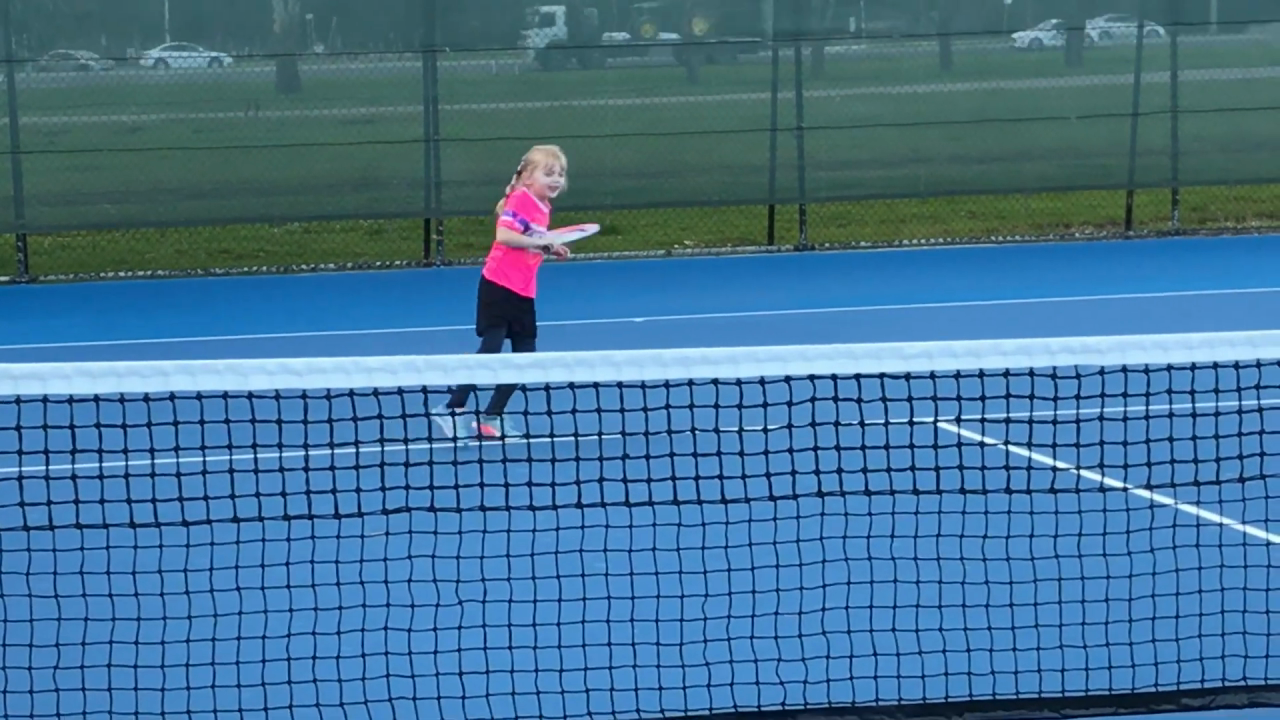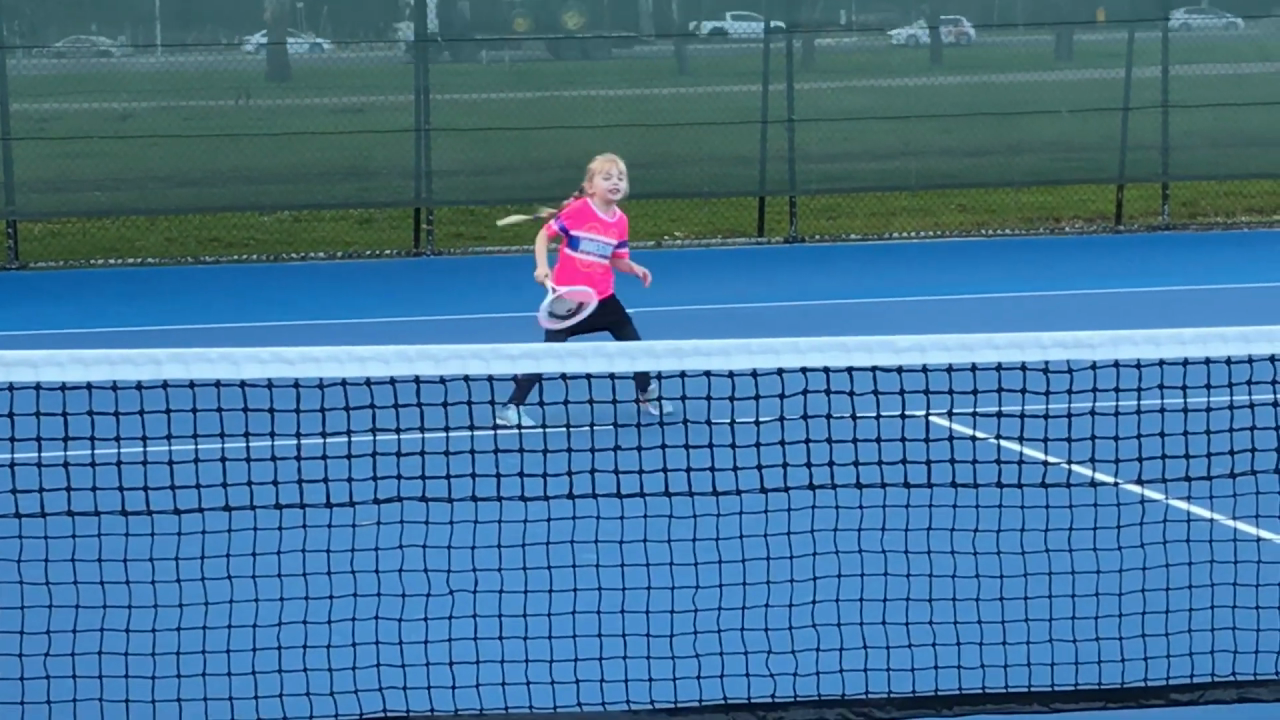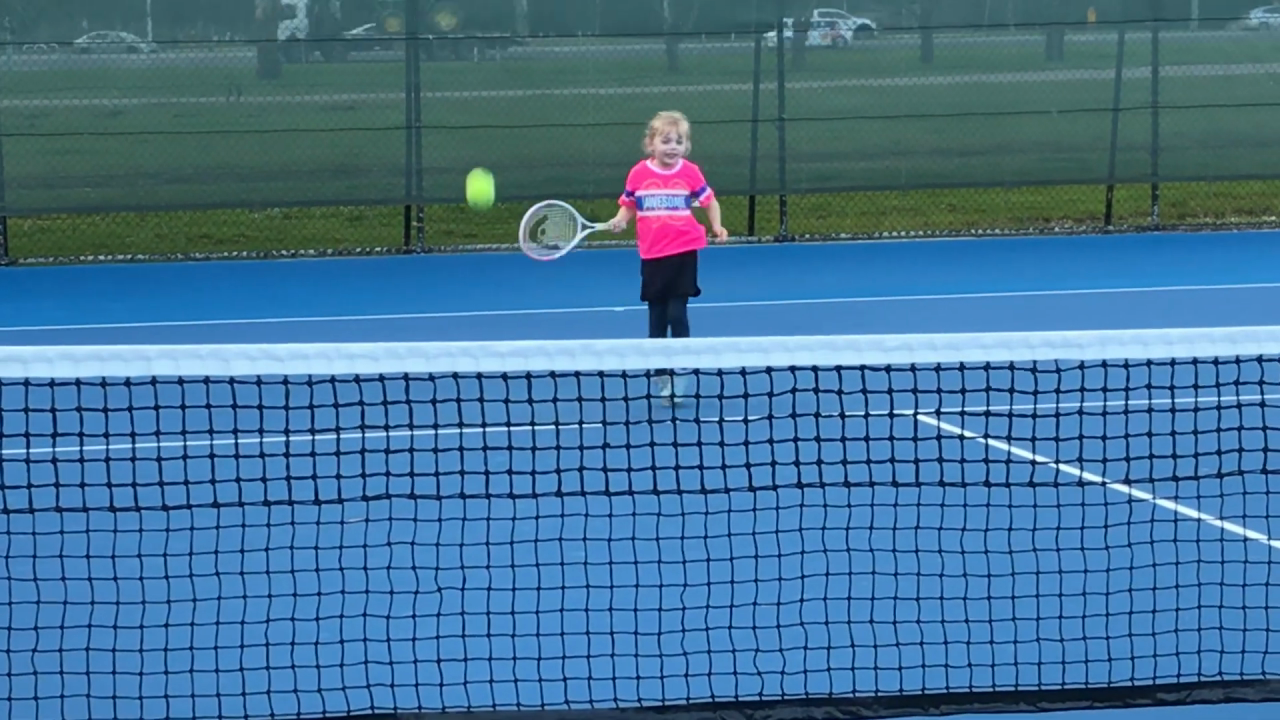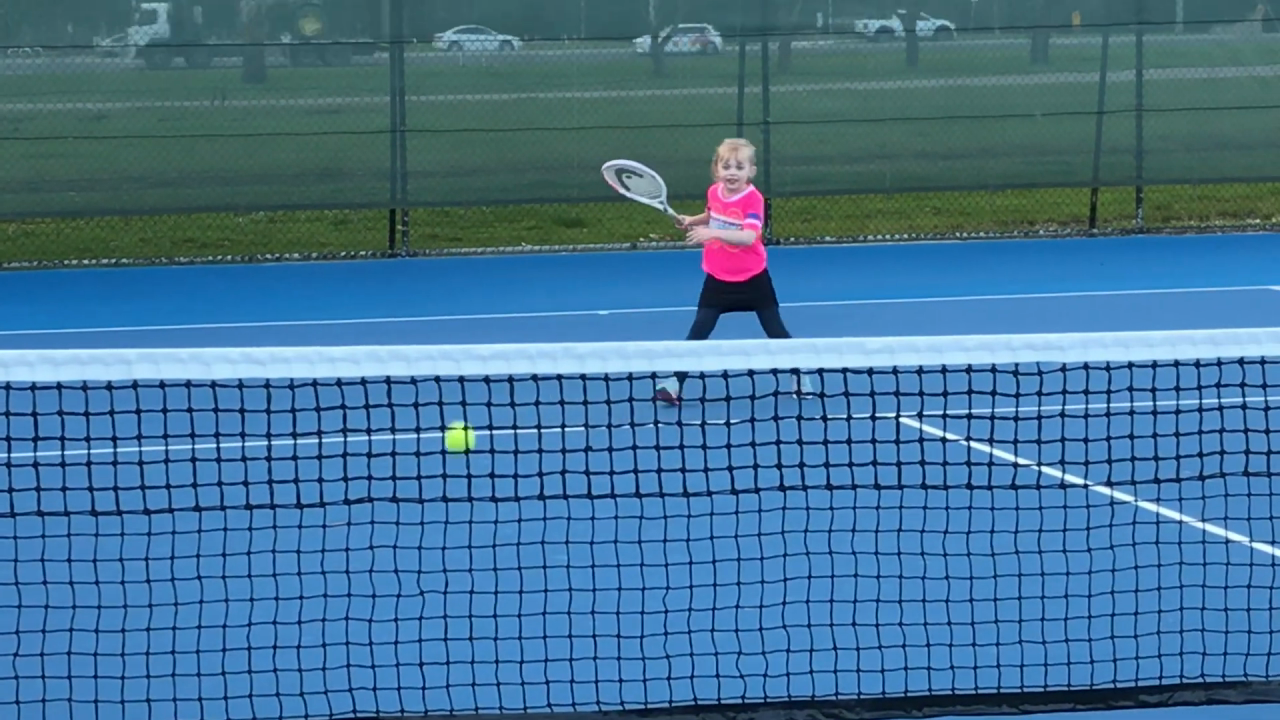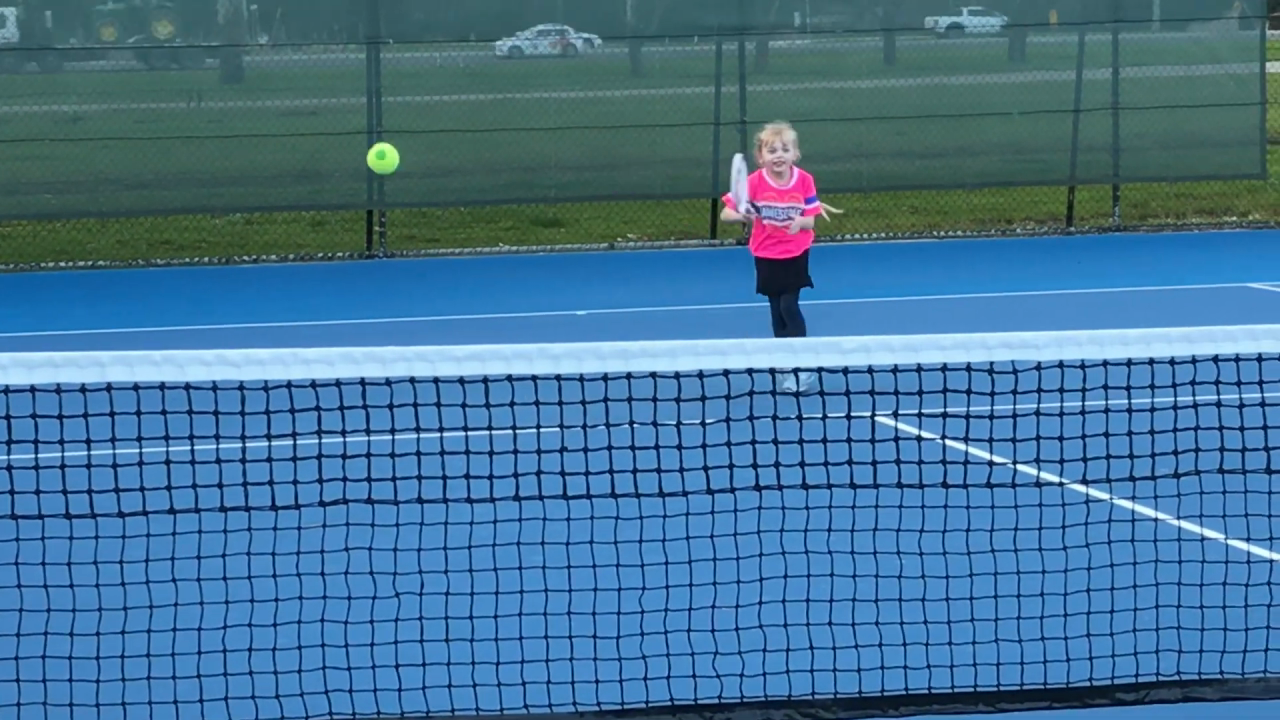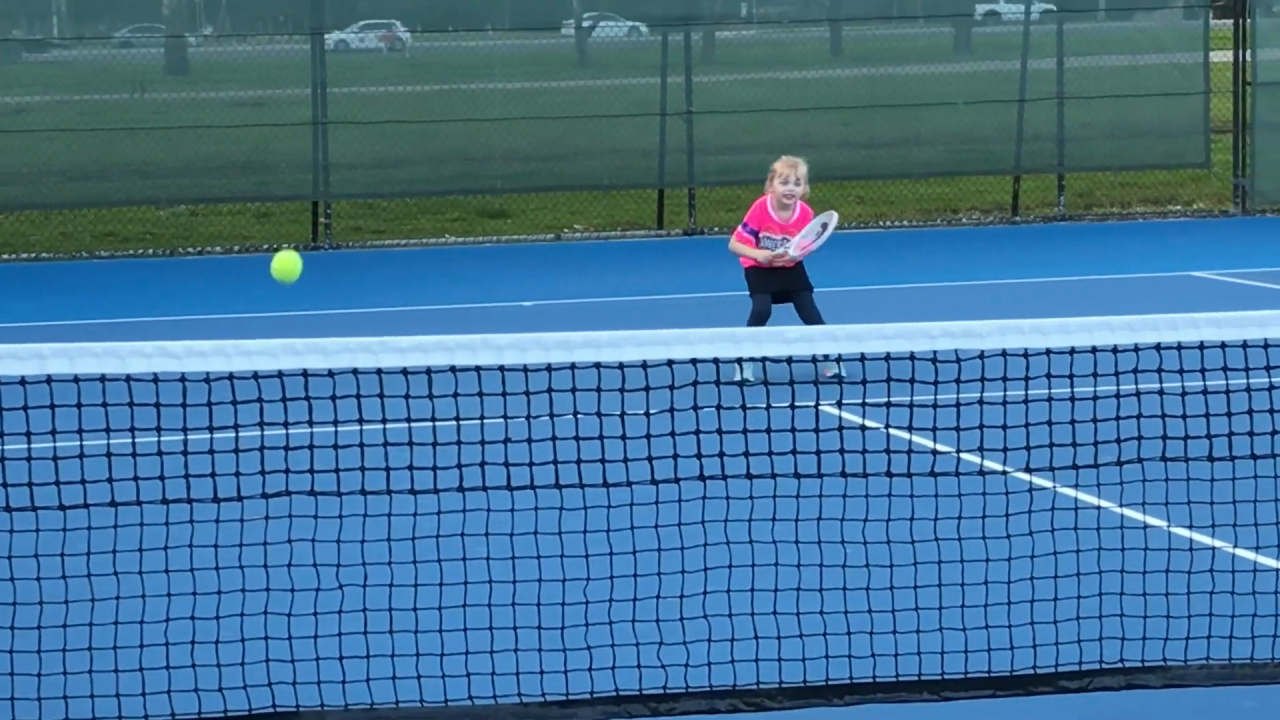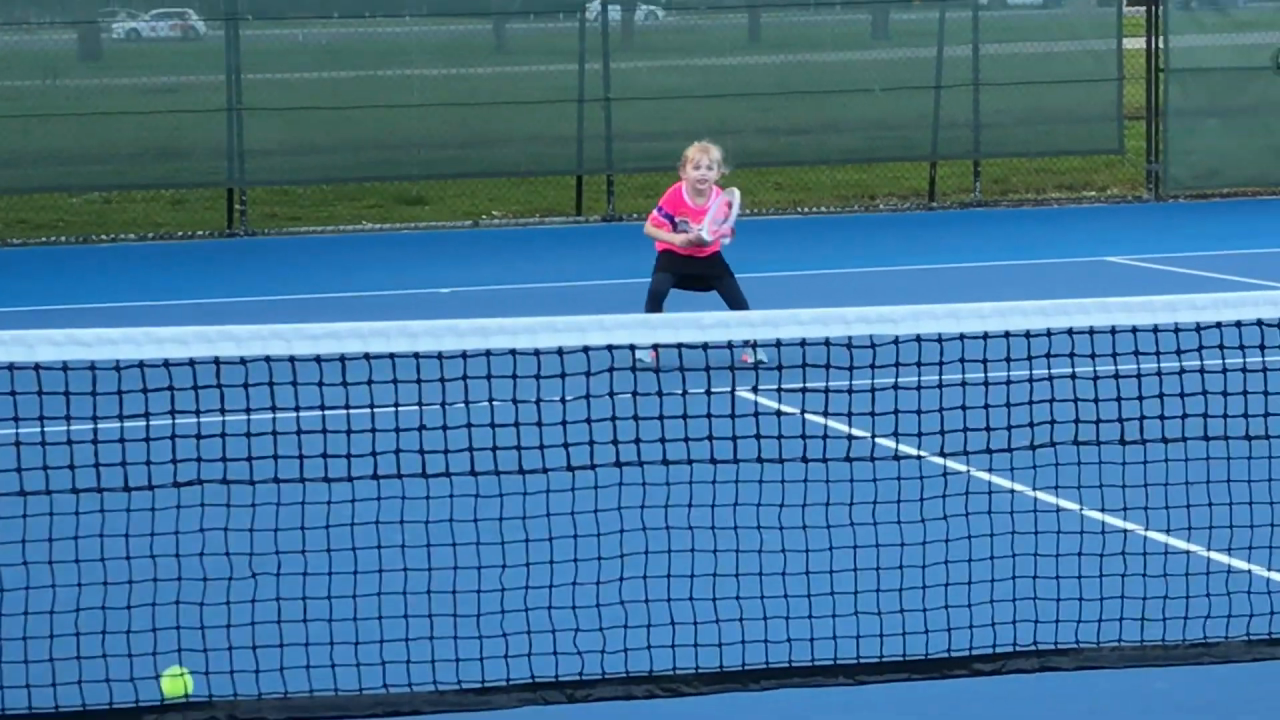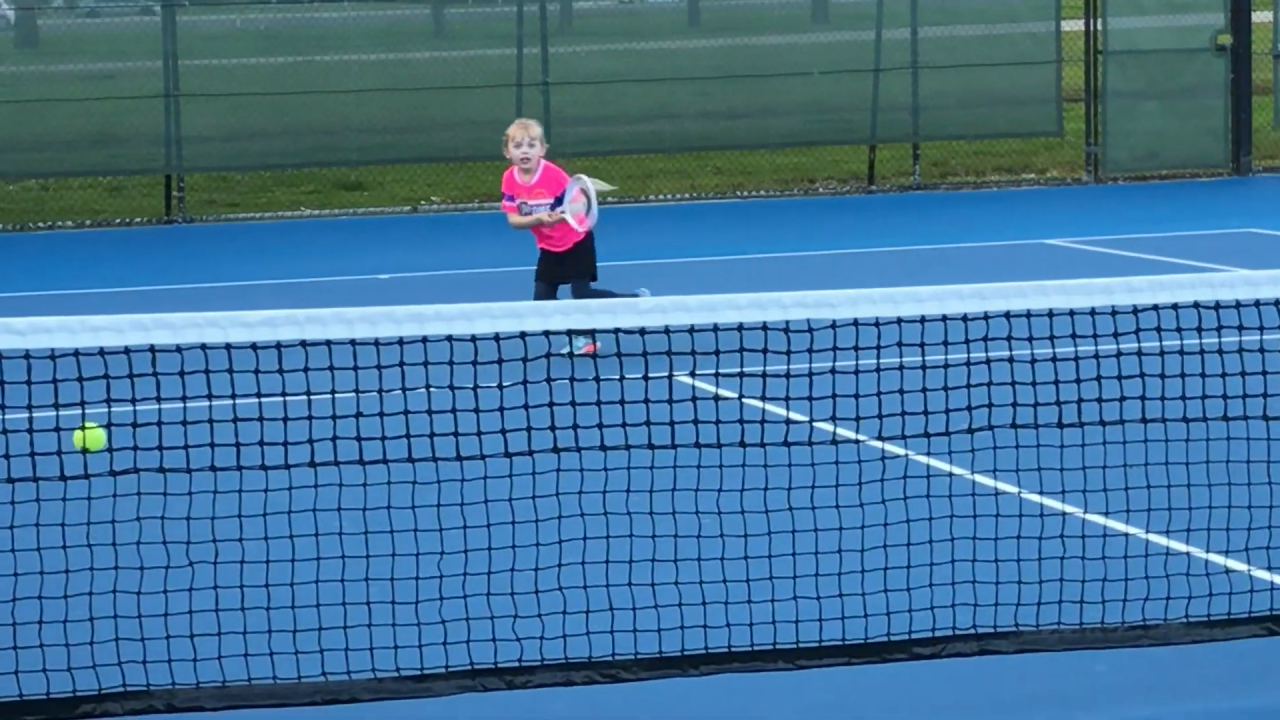
dt=0.3s
person 1, frame 1
left shoulder: (543, 207)
right shoulder: (521, 200)
right elbow: (506, 237)
left wrist: (551, 251)
right wrist: (546, 242)
left hip: (524, 291)
right hip: (498, 287)
left knee: (525, 353)
right knee: (490, 350)
left ankle: (491, 418)
right ankle: (453, 408)
person 1, frame 2
left shoulder: (621, 221)
right shoulder: (575, 210)
right elbow: (543, 236)
left wrist: (636, 269)
right wrist: (542, 267)
left hip: (602, 295)
left knee: (633, 343)
left ankle: (647, 393)
right ankle: (512, 405)
person 1, frame 3
left shoulder: (690, 172)
right shoulder: (638, 173)
left elbow: (709, 200)
right elbow: (628, 207)
left wrist: (716, 225)
right wrist: (619, 221)
left hip: (683, 253)
right hip: (652, 257)
left knee: (676, 312)
right knee: (656, 318)
left ankle: (678, 374)
right ankle: (665, 377)
person 1, frame 4
left shoulder: (753, 199)
right shoulder: (715, 191)
left elbow: (749, 238)
left wrist: (718, 233)
right wrist: (690, 222)
left hip: (752, 275)
right hip: (717, 275)
left knee: (773, 328)
right knee: (700, 328)
left ankle: (800, 374)
right ankle: (675, 381)
person 1, frame 5
left shoulder: (804, 180)
right shoulder: (755, 182)
left elbow: (812, 216)
right elbow: (726, 213)
left wrist: (808, 218)
right wrist: (742, 213)
left hip: (794, 253)
right hip: (766, 255)
left knee: (789, 307)
right knee: (778, 310)
right ankle: (790, 369)
person 1, frame 6
left shoulder: (806, 213)
right shoulder: (759, 209)
right elbow: (735, 244)
left wrist: (792, 254)
right wrist: (760, 254)
left hip: (790, 267)
right hip: (759, 268)
left knee: (809, 313)
right knee: (762, 309)
left ankle: (829, 360)
right ankle: (744, 362)
person 1, frame 7
right shoulder: (673, 195)
left elbow: (722, 237)
right elbow: (649, 228)
left wrist: (710, 237)
right wrist: (677, 238)
left hip: (707, 255)
right hip: (672, 252)
left knee: (736, 300)
right knee: (656, 291)
left ankle: (751, 347)
right ankle: (647, 346)
person 1, frame 8
left shoulder: (555, 175)
right shoulder: (509, 180)
right elbow: (513, 219)
left wrist: (563, 215)
right wrist: (537, 218)
left hip: (576, 241)
right hip: (548, 246)
left knee: (582, 295)
right knee: (542, 297)
right ankle: (583, 336)
